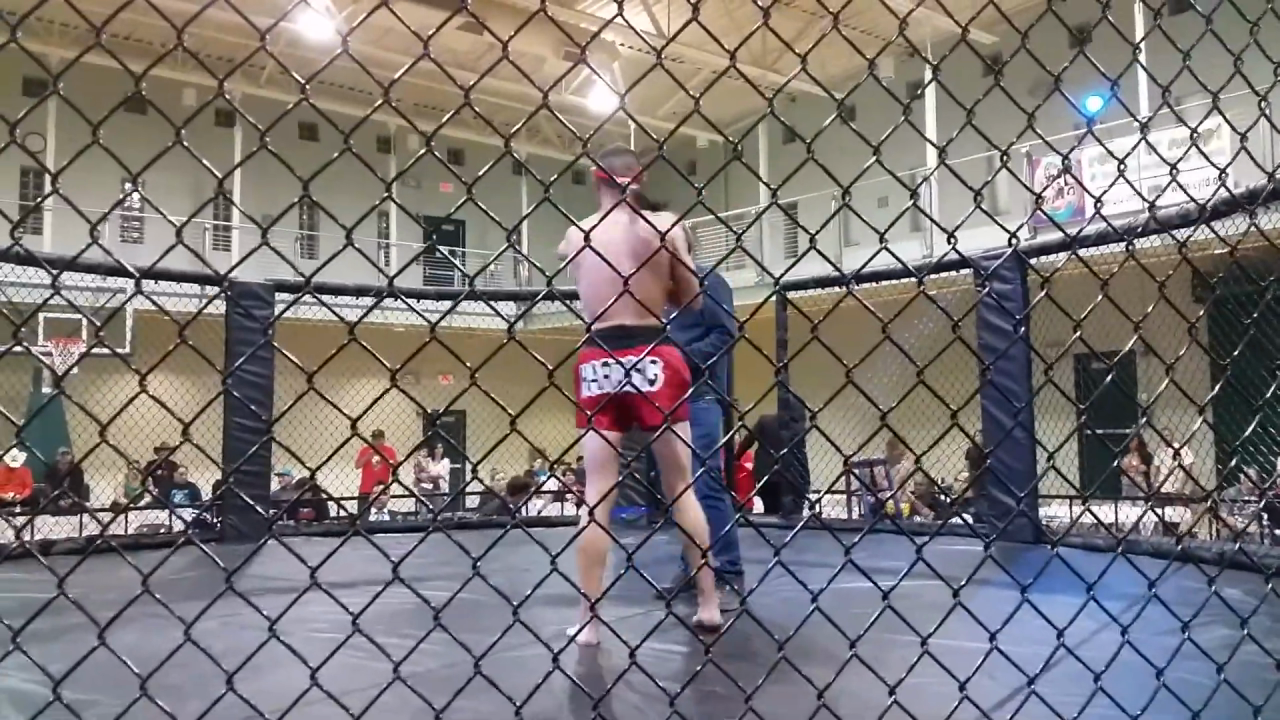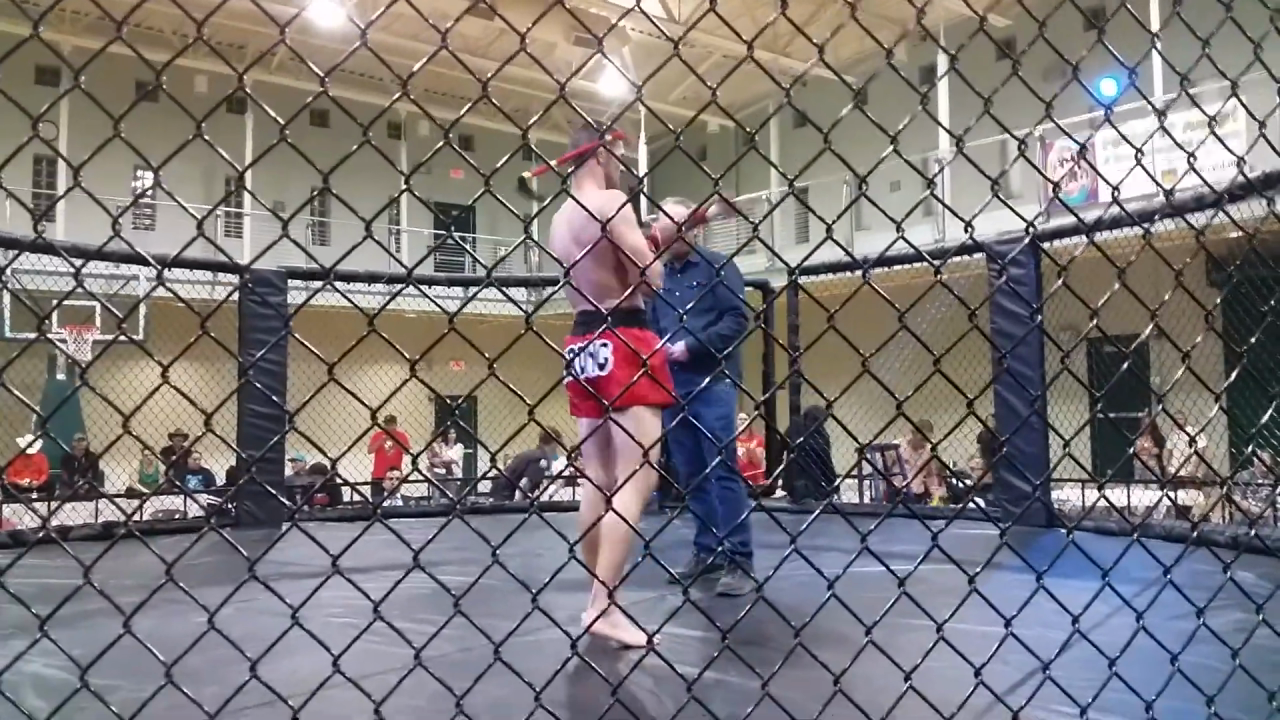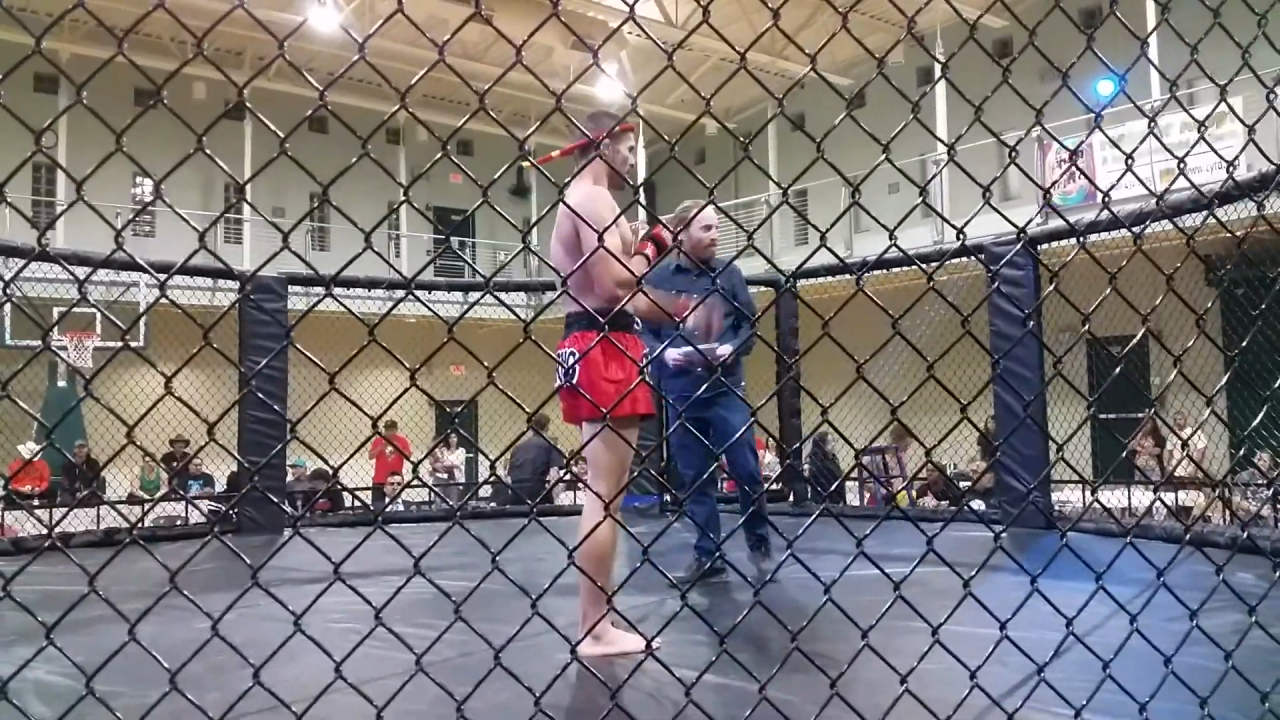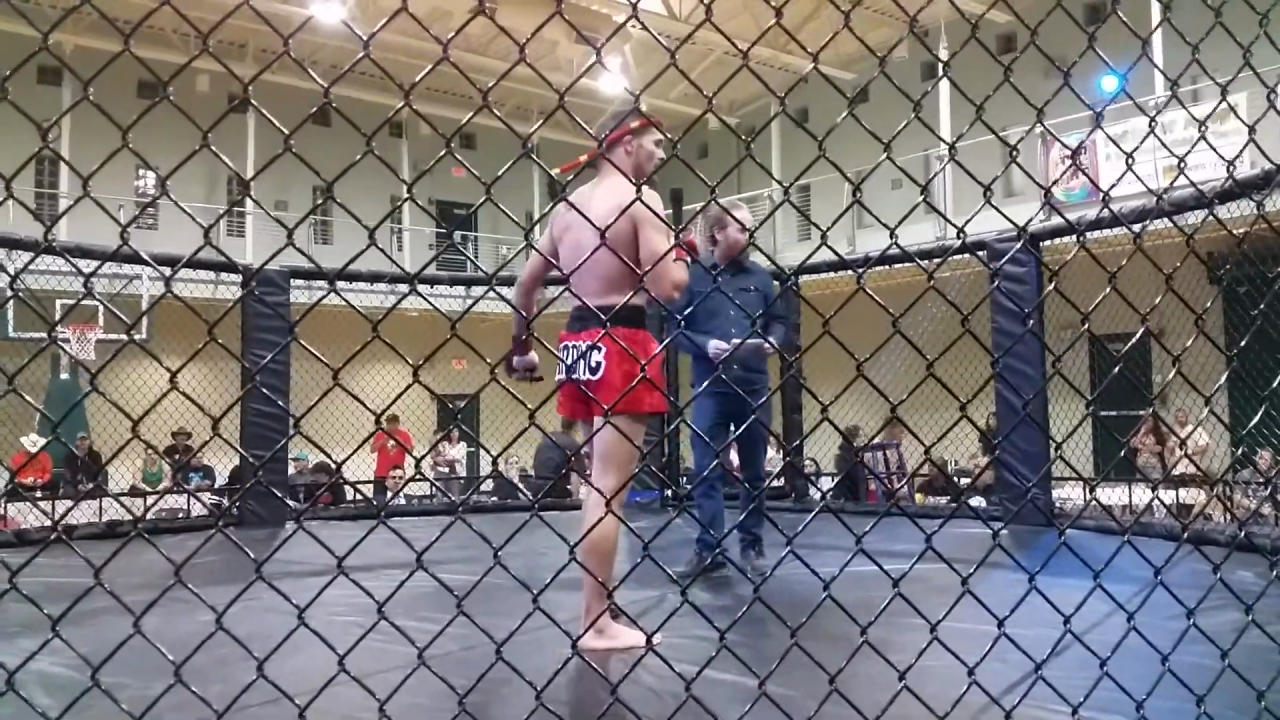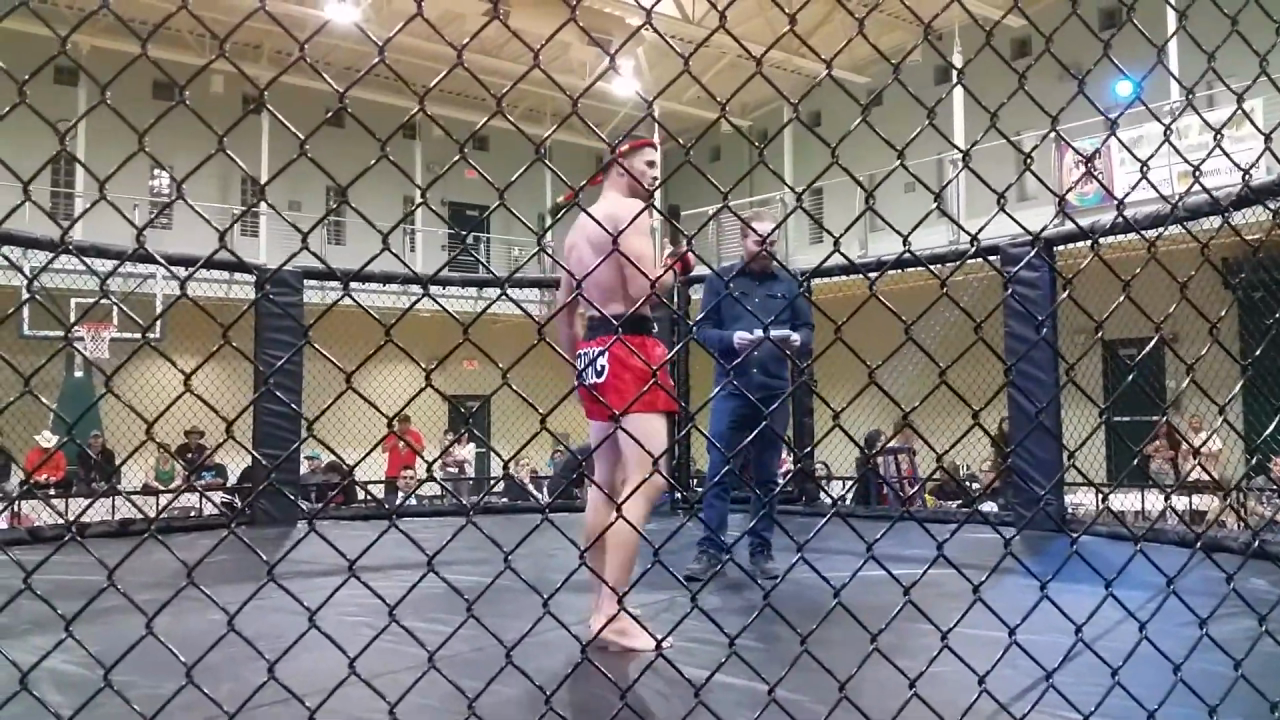
dt=0.5s
person 1, frame 1
left shoulder: (575, 237)
right shoulder: (666, 227)
right elbow: (692, 301)
left hip: (598, 363)
right hip: (653, 359)
left knee: (597, 497)
right knee: (682, 488)
left ankle: (588, 618)
right ankle: (709, 602)
person 1, frame 2
left shoulder: (564, 214)
right shoulder: (611, 202)
right elbow: (650, 279)
left wrist: (682, 225)
right wrist: (652, 242)
left hip: (584, 345)
right hip: (622, 342)
left knee: (600, 482)
right knee: (637, 477)
left ankle: (599, 604)
right ankle: (603, 610)
person 1, frame 3
left shoulder: (575, 201)
right shoulder: (594, 199)
right elbow: (612, 287)
left wrist: (679, 309)
right wrist: (650, 248)
left hip: (584, 346)
right hip: (605, 348)
left knee: (601, 492)
right knee: (606, 494)
left ankle: (596, 620)
right ankle: (596, 630)
person 1, frame 4
left shoulder: (570, 204)
right shoulder: (641, 198)
left elbow: (528, 281)
right elbow: (667, 287)
left wrist: (521, 343)
right wrist: (683, 253)
left hip: (576, 343)
right hip: (619, 345)
left knee: (599, 483)
right knee: (612, 488)
left ankle: (596, 606)
right ankle: (597, 623)
person 1, frame 5
left shoulder: (578, 226)
right shoulder: (631, 209)
left elbow: (562, 313)
right elbow: (643, 290)
right wrist: (678, 265)
left hip: (594, 348)
right hip: (629, 351)
left knee: (606, 483)
right knee: (645, 481)
left ankle: (603, 606)
right ankle: (613, 613)
person 2, frame 1
left shoulder: (707, 281)
left elbow: (725, 335)
left wrist: (679, 359)
left hip: (699, 396)
left knee: (707, 486)
left ankle: (729, 576)
right ankle: (693, 567)
person 2, frame 2
left shoulder: (719, 266)
right shoulder: (660, 277)
left elbow: (737, 319)
right elbow: (652, 328)
left wrist: (691, 347)
left hip: (715, 381)
right hip: (675, 386)
left knee: (723, 469)
right knee: (691, 474)
left ankle: (739, 561)
right ankle: (708, 552)
person 2, frame 3
left shoulder: (729, 273)
right shoulder: (657, 278)
left elbow: (750, 324)
right elbow: (642, 331)
left wrist: (732, 348)
right wrist: (662, 352)
left hip: (727, 390)
right hip: (680, 394)
left knee: (746, 471)
right knee: (694, 478)
left ankle: (759, 546)
right ankle: (707, 555)
person 2, frame 4
left shoulder: (761, 276)
right shoulder: (692, 276)
left elbow: (779, 321)
right elbow: (675, 329)
left wrist: (773, 341)
right wrist: (705, 346)
left hip: (754, 387)
right hip: (710, 388)
left knee: (754, 472)
right knee: (707, 470)
left ankle: (751, 546)
right ankle: (708, 550)
person 2, frame 5
left shoulder: (789, 283)
right shoulder: (719, 279)
left elbow: (807, 328)
right elbow: (702, 330)
left wrist: (798, 341)
right wrist: (731, 339)
left hip: (774, 391)
right hip: (730, 389)
left knee: (767, 476)
right knee: (719, 470)
left ankle: (761, 550)
right ankle: (711, 549)
